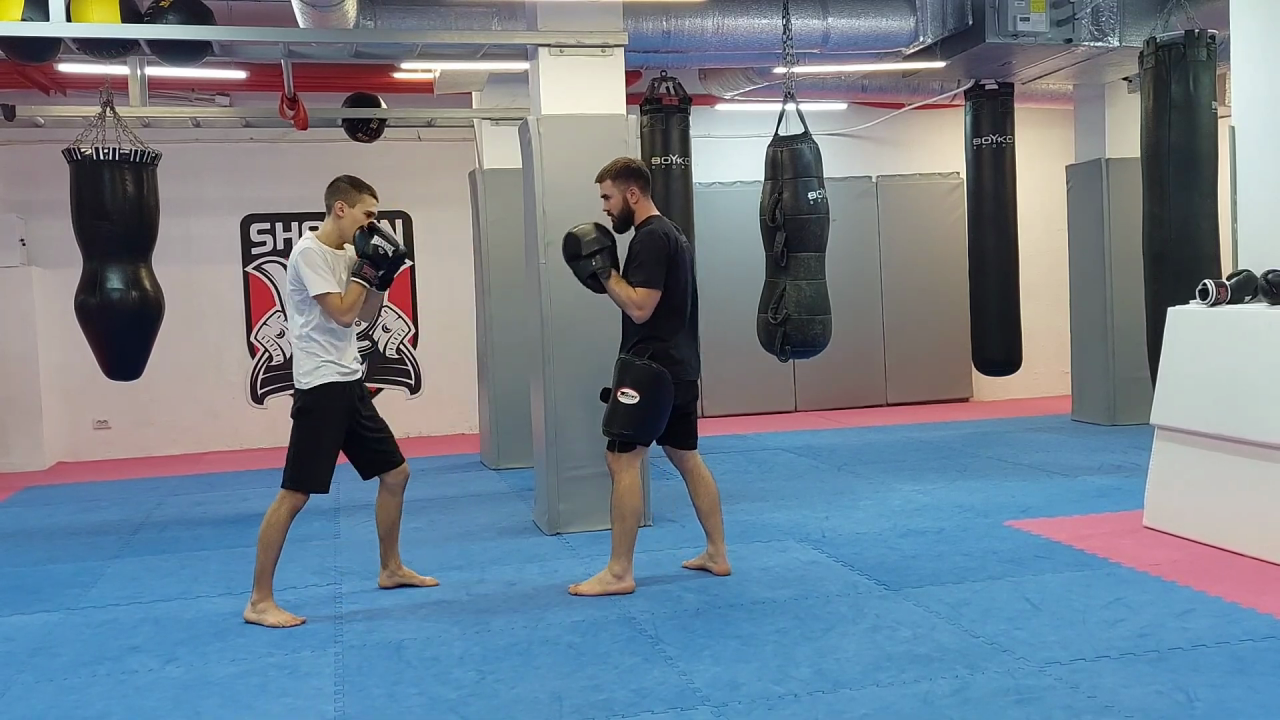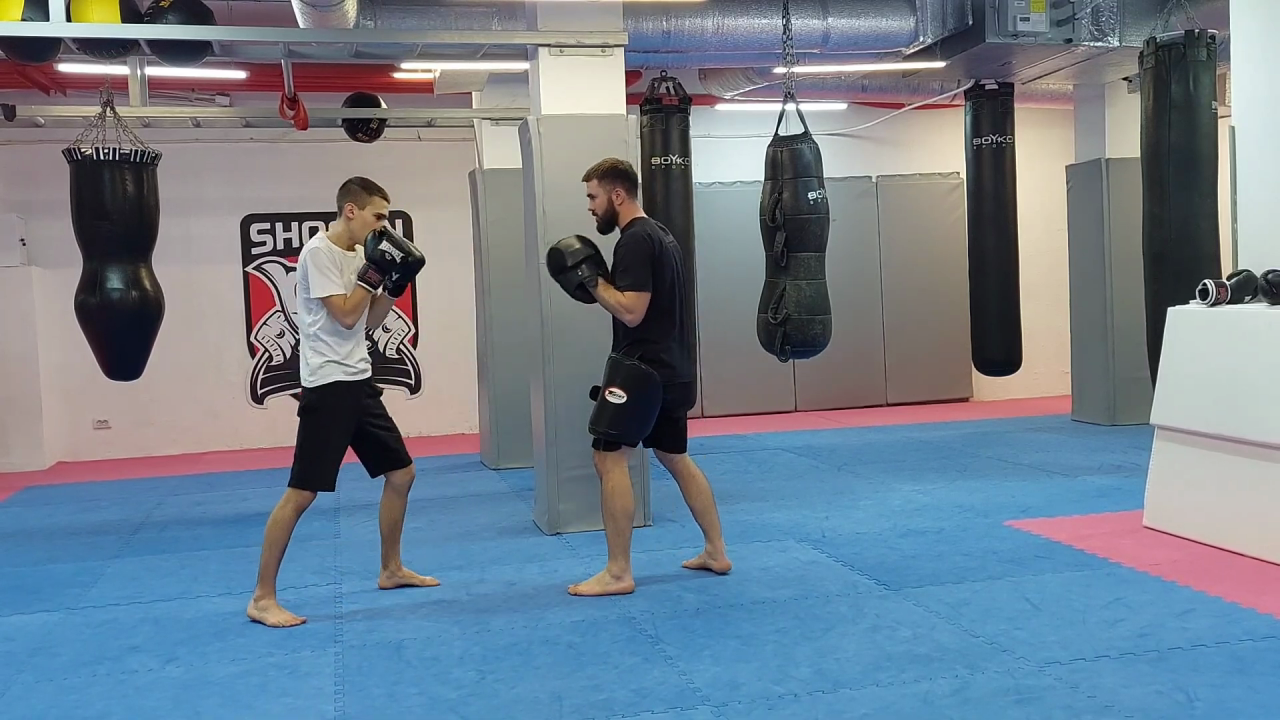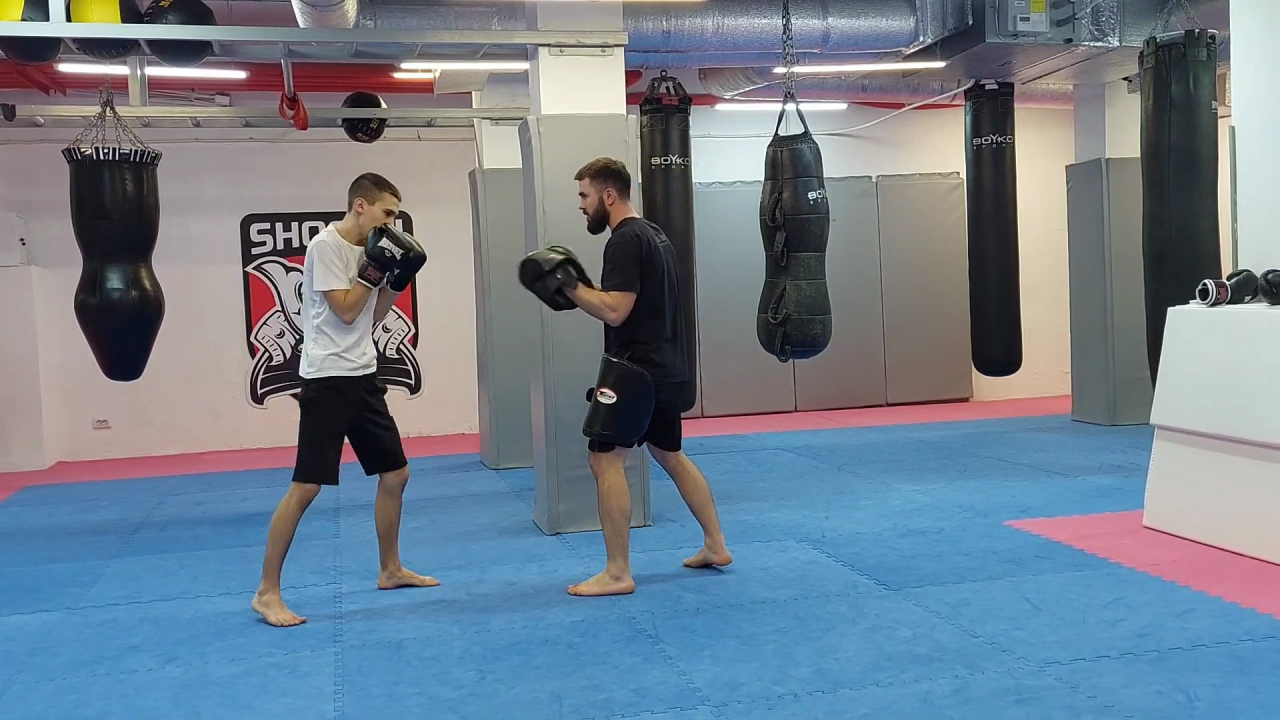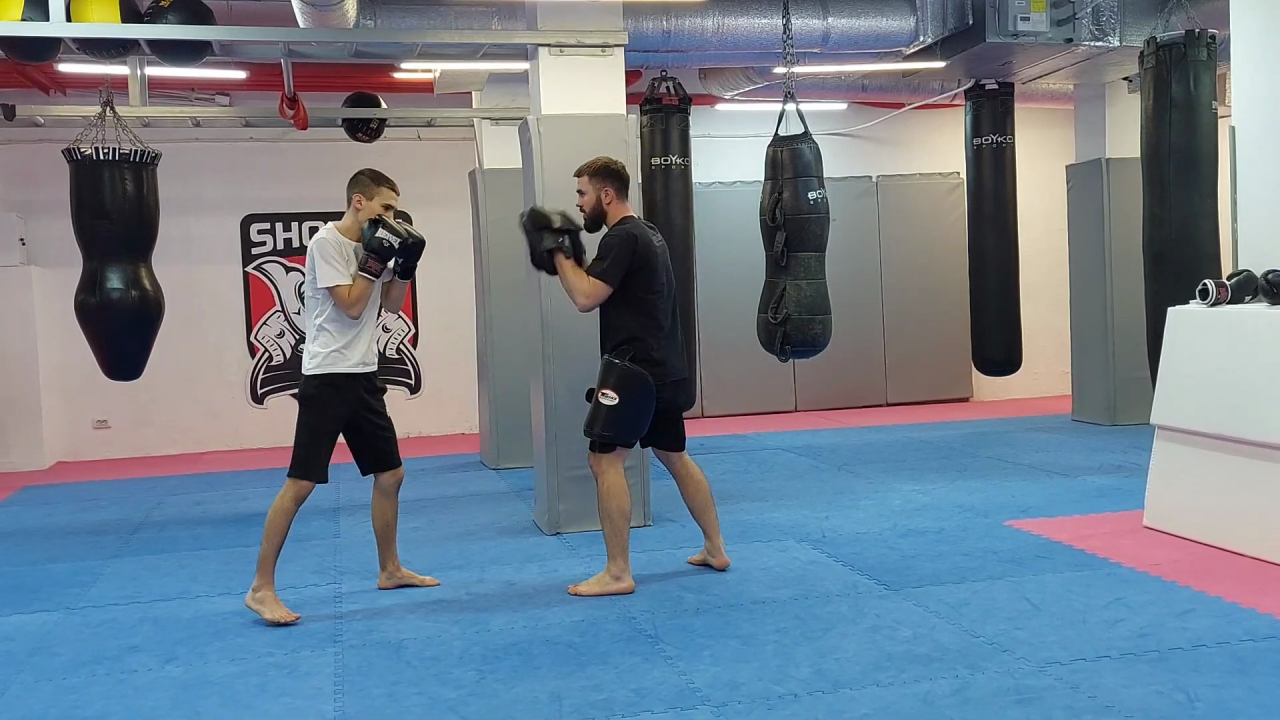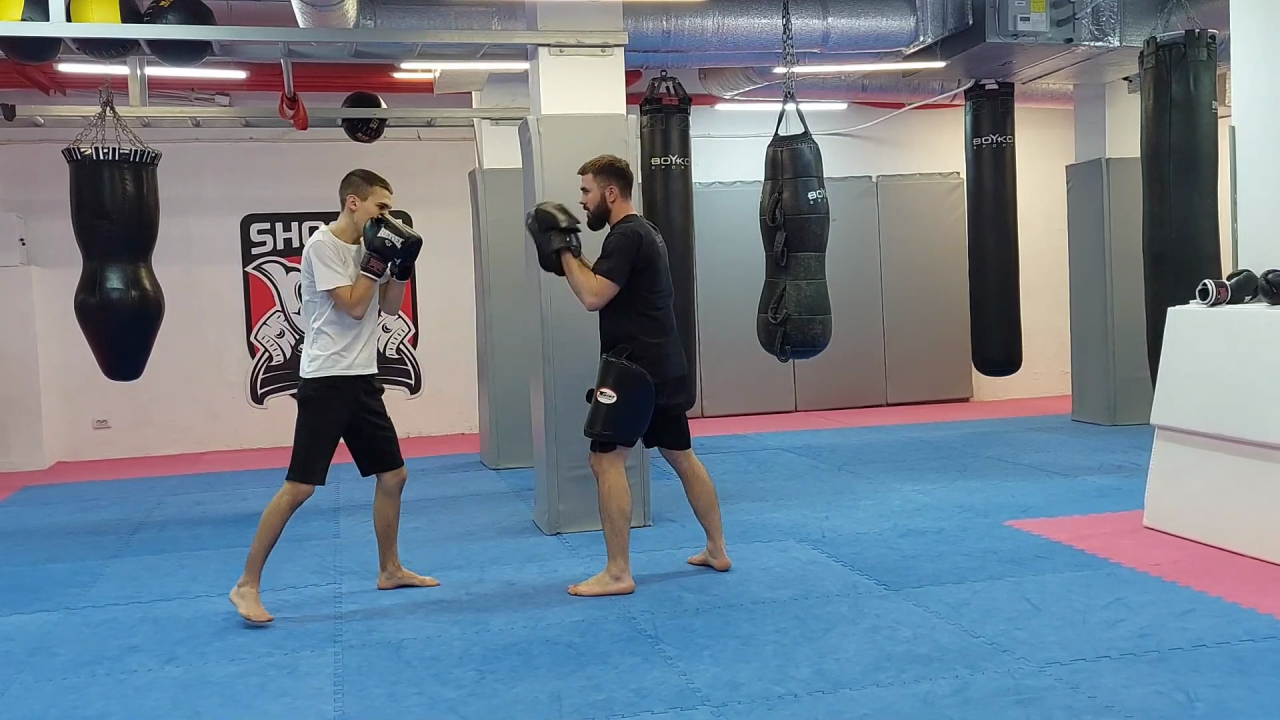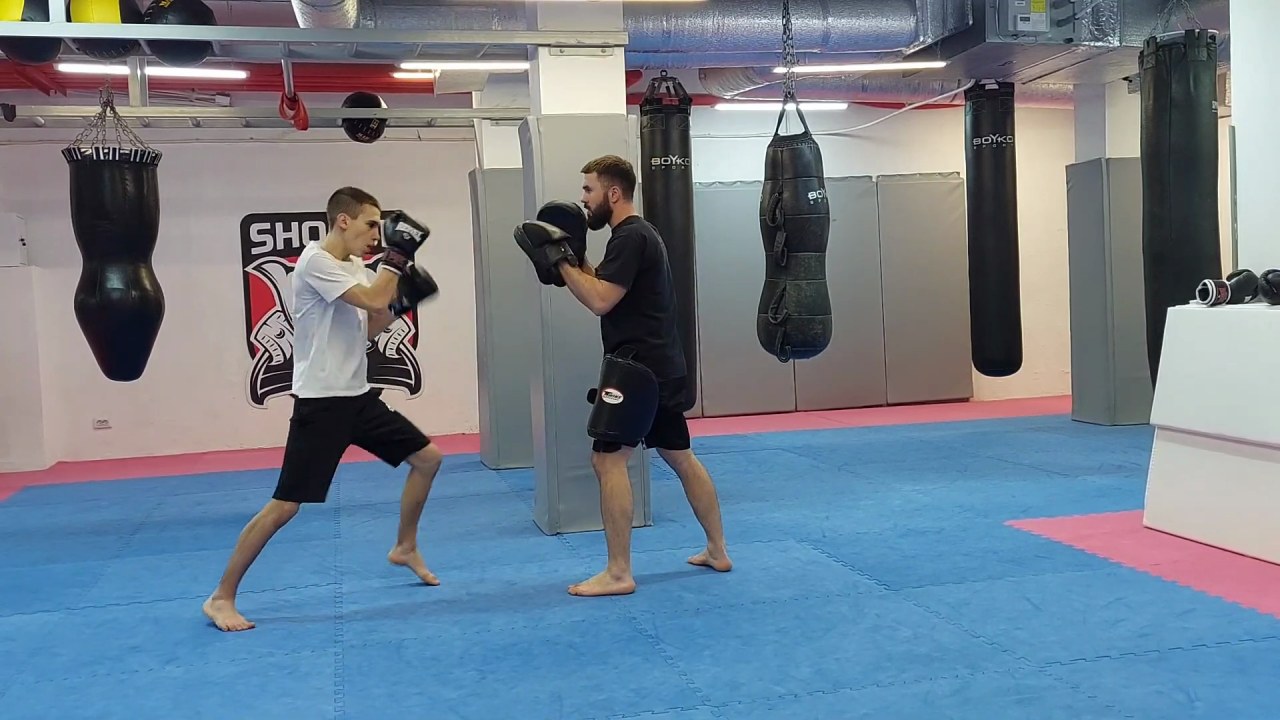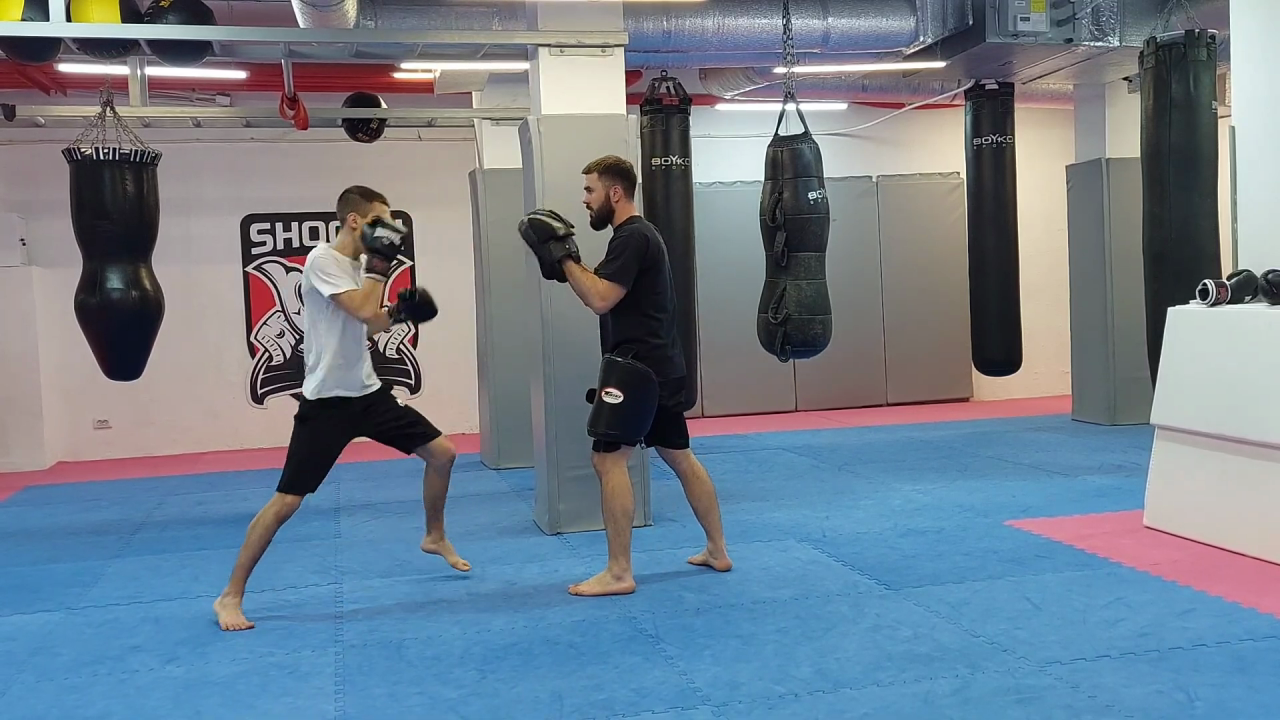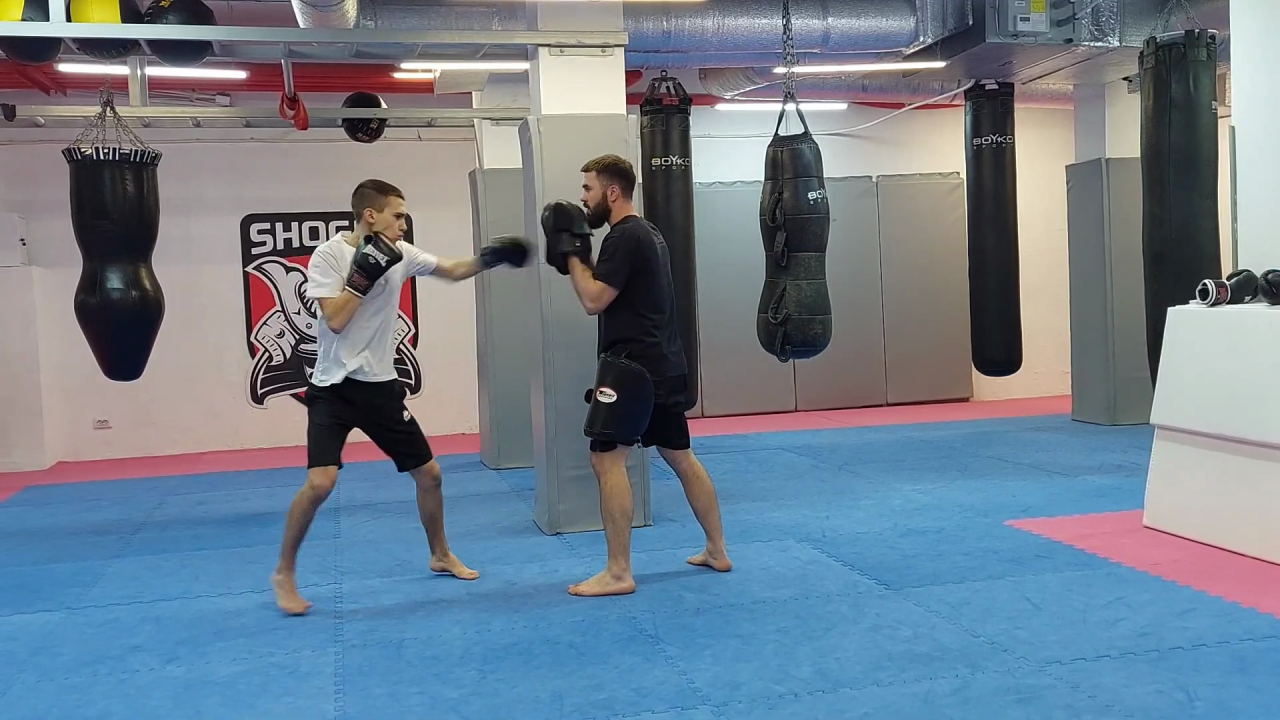
dt=0.1s
person 1, frame 1
left shoulder: (346, 253)
right shoulder: (310, 252)
left elbow: (363, 315)
right elbow: (341, 315)
left wrist: (381, 277)
right wrist: (366, 266)
left hip: (351, 383)
right hip: (321, 388)
left knee: (396, 474)
right knee: (293, 495)
left ankle: (390, 569)
right ankle: (260, 600)
person 1, frame 2
left shoulder: (362, 254)
right shoulder: (318, 252)
right elbow: (345, 317)
left wrist: (396, 283)
right wrist: (375, 270)
left hip: (361, 384)
right hip: (327, 389)
left knee: (401, 475)
right knee: (301, 493)
left ankle: (392, 569)
right ankle: (263, 597)
person 1, frame 3
left shoulder: (367, 249)
right shoulder: (326, 246)
right elbow: (346, 312)
left wrist: (398, 277)
right wrist: (375, 266)
left hip: (364, 378)
right hip: (327, 382)
left knee: (395, 476)
right knee: (306, 487)
left ankle: (391, 569)
right ankle: (267, 591)
person 1, frame 4
left shoulder: (372, 245)
right shoulder: (326, 243)
left elbow: (390, 307)
right elbow: (352, 306)
left wrist: (404, 264)
right wrist: (375, 259)
left hip: (364, 378)
right hip: (327, 380)
left knee: (390, 477)
right knee: (300, 484)
left ankle: (391, 570)
right ankle: (262, 588)
person 1, frame 5
left shoulder: (367, 245)
right shoulder: (323, 245)
left elbow: (389, 307)
right elbow: (353, 307)
left wrist: (401, 263)
right wrist: (375, 259)
left hip: (363, 379)
right hip: (326, 382)
left knee: (393, 476)
right knee: (299, 488)
left ankle: (390, 569)
right ankle: (247, 584)
person 1, frame 6
left shoulder: (352, 269)
right shoulder: (315, 262)
left elbow: (373, 327)
right elbow: (369, 303)
left wrist: (403, 300)
right wrist: (397, 257)
left hip: (359, 396)
right hip: (321, 403)
left knee: (428, 457)
right knee: (284, 506)
left ankle: (406, 547)
right ankle: (221, 597)
person 1, frame 7
left shoulder: (363, 264)
right shoulder: (323, 261)
right elbow: (364, 312)
left wrist: (402, 310)
right wrist: (380, 259)
left hip: (367, 393)
right hip: (327, 401)
left knee: (442, 452)
right knee: (288, 500)
left ankle: (435, 537)
right ankle: (231, 594)
person 1, frame 8
left shoulder: (398, 254)
right shoulder: (327, 255)
left elbow: (451, 270)
right elbow: (336, 320)
left wrist: (491, 256)
right wrist: (365, 274)
left hip: (380, 386)
right hip: (333, 389)
left knee: (428, 472)
right knee: (320, 482)
left ankle: (440, 554)
right ankle: (285, 573)
person 2, frame 1
left shoulder: (651, 237)
right shoulder: (665, 232)
left elbow: (640, 308)
left wrist: (604, 273)
right wrist: (606, 273)
left hip: (654, 366)
right hip: (677, 366)
left knee: (622, 460)
right knee: (686, 457)
left ankle: (619, 572)
right ankle: (717, 553)
person 2, frame 2
left shoulder: (635, 241)
right shoulder: (658, 235)
left elbow: (631, 311)
left wrist: (591, 282)
right wrist: (601, 284)
left hip: (644, 368)
right hip: (670, 368)
left knee: (609, 459)
right knee: (676, 458)
left ankle: (618, 572)
right ankle: (717, 550)
person 2, frame 3
left shoulder: (625, 240)
right shoulder: (651, 234)
left elbow: (615, 311)
left wrist: (570, 288)
right wrist: (584, 290)
left hip: (638, 368)
right hip: (664, 367)
left knee: (604, 459)
right knee: (671, 455)
left ankle: (617, 572)
right ankle: (716, 545)
person 2, frame 4
left shoulder: (623, 238)
right shoulder: (644, 234)
left elbow: (586, 298)
right elbow: (601, 287)
left wrist: (558, 254)
right wrist: (569, 258)
left hip: (638, 370)
right hip: (663, 368)
left knee: (605, 460)
right knee: (676, 457)
left ankle: (617, 573)
right ankle: (715, 548)
person 2, frame 5
left shoulder: (627, 236)
right shoulder: (642, 232)
left elbow: (593, 296)
right elbow: (605, 285)
left wrist: (564, 253)
right wrist: (572, 257)
left hip: (637, 368)
right hip: (662, 367)
left knee: (605, 459)
right knee: (681, 456)
left ankle: (618, 573)
right ankle: (717, 550)
person 2, frame 6
left shoulder: (629, 238)
right shoulder: (637, 233)
left elbow: (601, 300)
right elbow: (607, 286)
left wrist: (562, 264)
right wrist: (571, 263)
left hip: (638, 369)
right hip: (662, 366)
left knee: (607, 460)
right knee: (681, 456)
left ankle: (619, 573)
right ankle: (718, 550)
person 2, frame 7
left shoulder: (631, 238)
right shoulder: (639, 234)
left elbow: (601, 299)
right elbow: (606, 288)
left wrist: (565, 260)
right wrist: (569, 260)
left hip: (639, 368)
right hip: (660, 366)
left knee: (608, 460)
right knee: (680, 456)
left ankle: (619, 573)
right ankle: (718, 550)
person 2, frame 8
left shoulder: (624, 237)
right shoulder: (646, 233)
left elbow: (593, 300)
right elbow: (612, 289)
left wrist: (570, 257)
right wrist: (581, 254)
left hip: (635, 368)
right hip: (664, 366)
left knee: (607, 459)
right knee: (681, 456)
left ankle: (618, 573)
right ankle: (717, 551)
